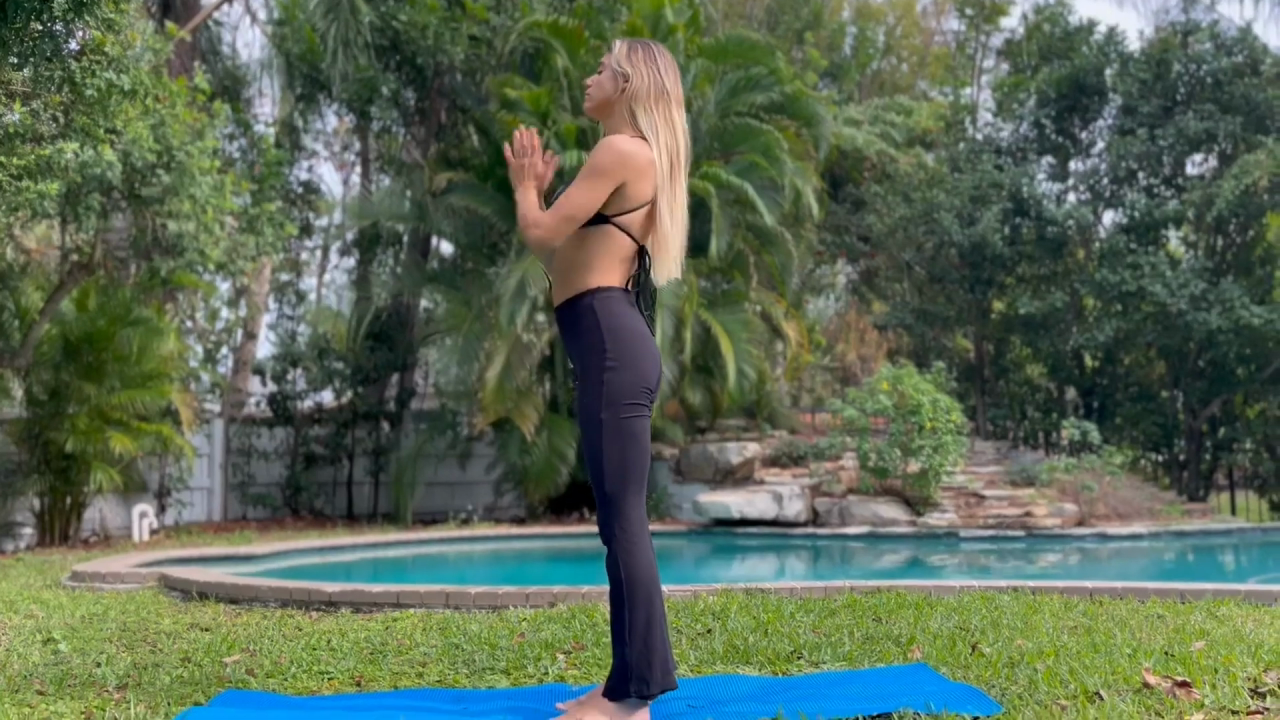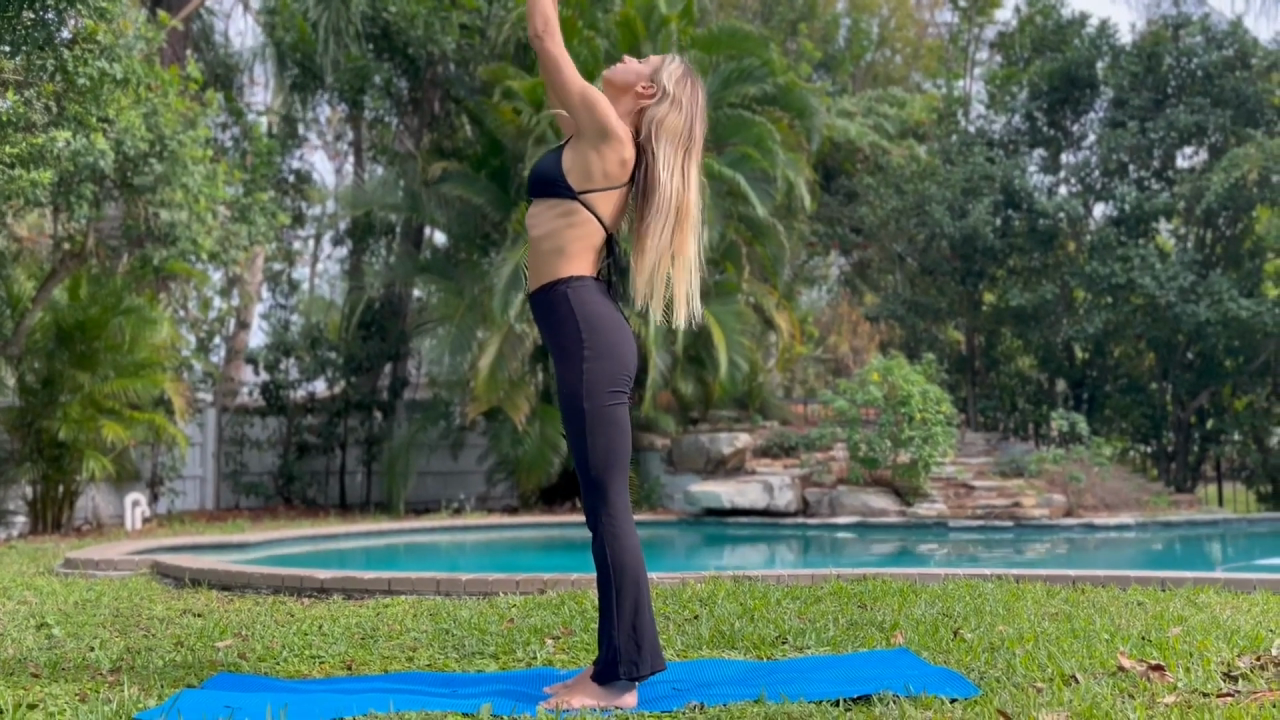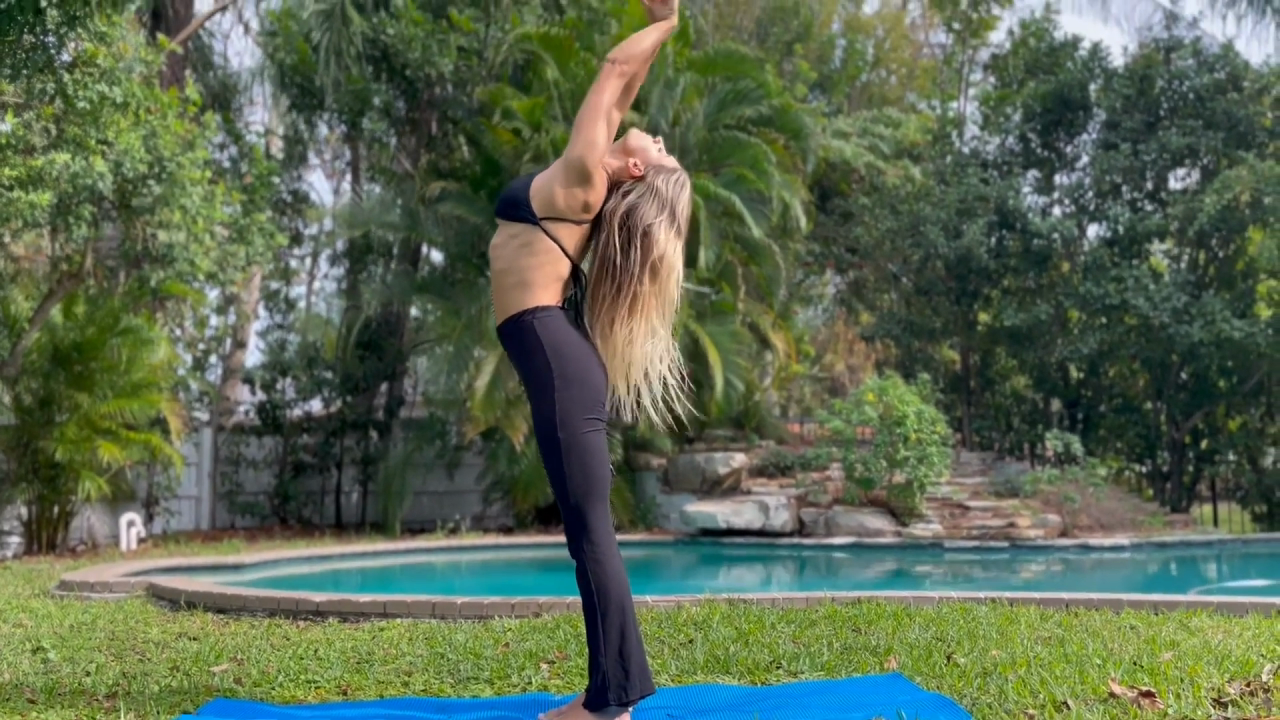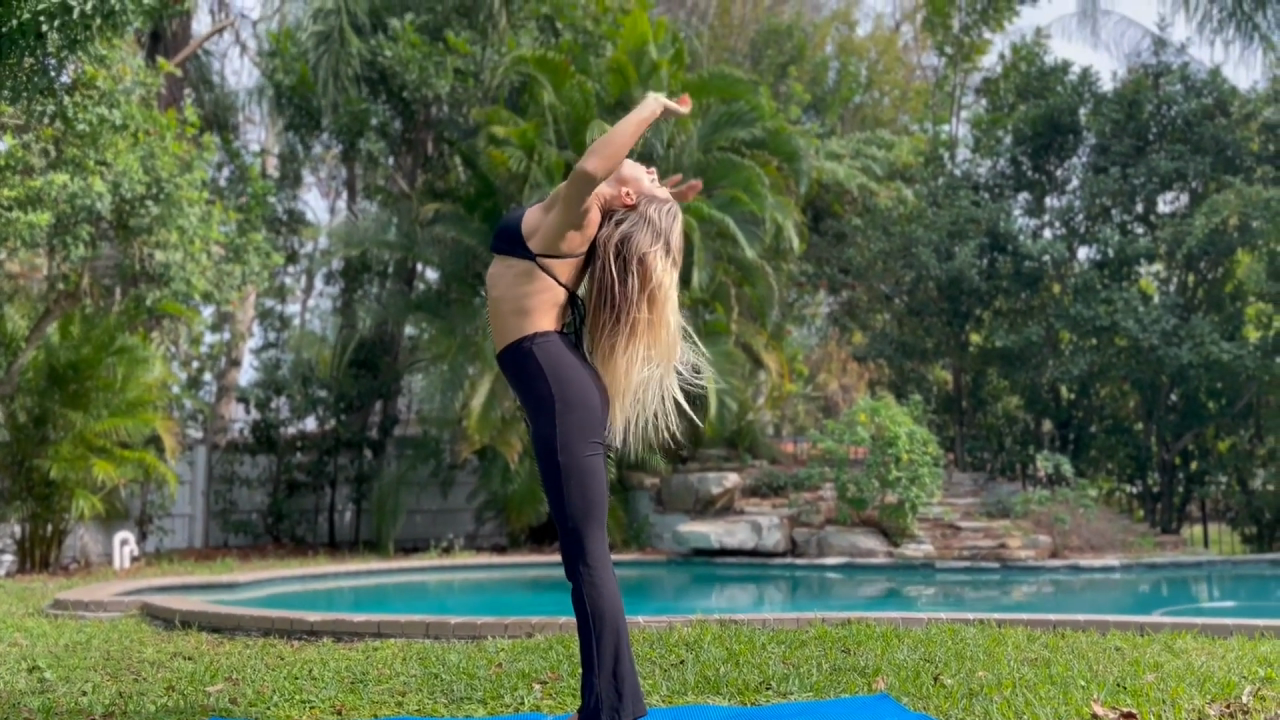
dt=1s
person 1, frame 1
left shoulder: (620, 150)
right shoulder: (629, 159)
left elbow: (543, 237)
right elbow: (571, 250)
left wrist: (525, 186)
right wrist: (537, 190)
left hip: (610, 346)
right hip: (610, 346)
left knee: (622, 520)
right knee: (621, 520)
person 1, frame 2
left shoulder: (607, 131)
right shoulder: (597, 139)
left hip: (585, 332)
right hip: (584, 332)
left knee: (608, 507)
right knee: (604, 507)
left ankle: (619, 678)
right ankle: (618, 664)
person 1, frame 3
left shoulder: (583, 175)
right shoulder: (588, 182)
left elbow: (615, 67)
right elbow: (618, 90)
left hip: (557, 359)
right hip: (560, 360)
left knee: (589, 530)
right knee: (588, 530)
person 1, frame 4
left shoulder: (579, 210)
right shoulder: (587, 222)
left elbow: (592, 167)
left wrist: (652, 106)
right wrist: (657, 211)
left hip: (557, 387)
right hip: (560, 387)
left knee: (586, 555)
right knee: (584, 553)
